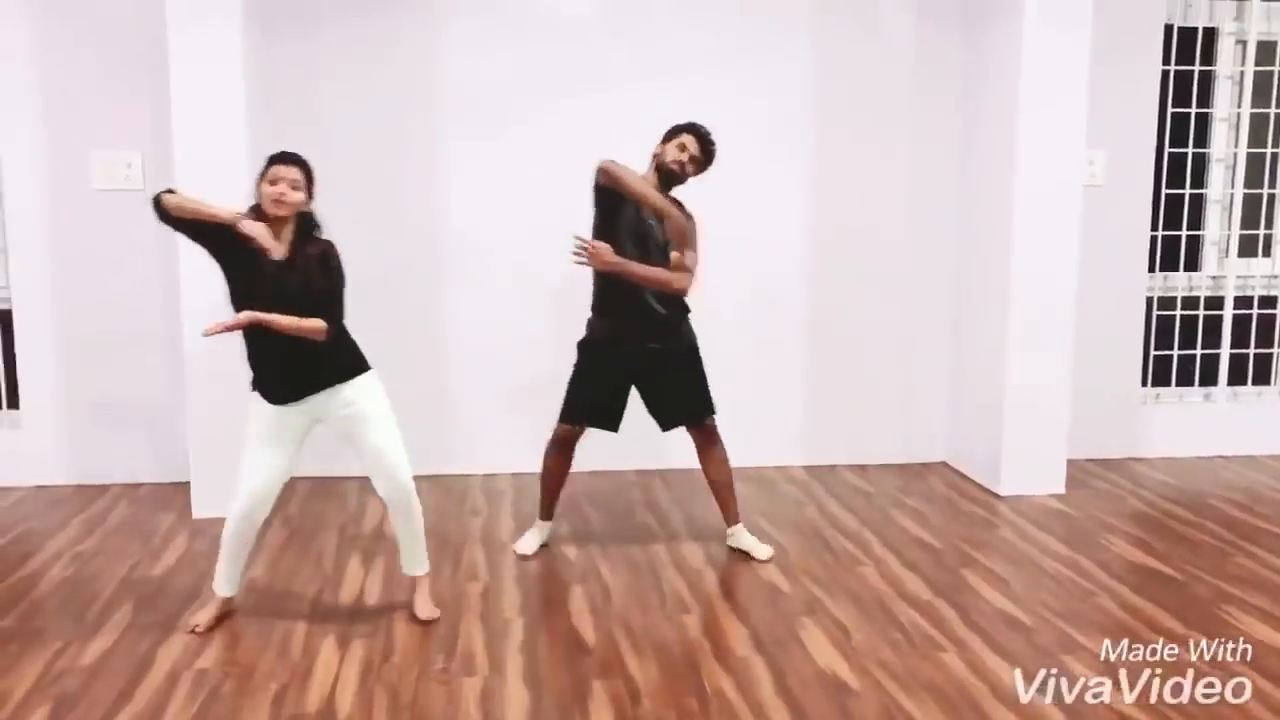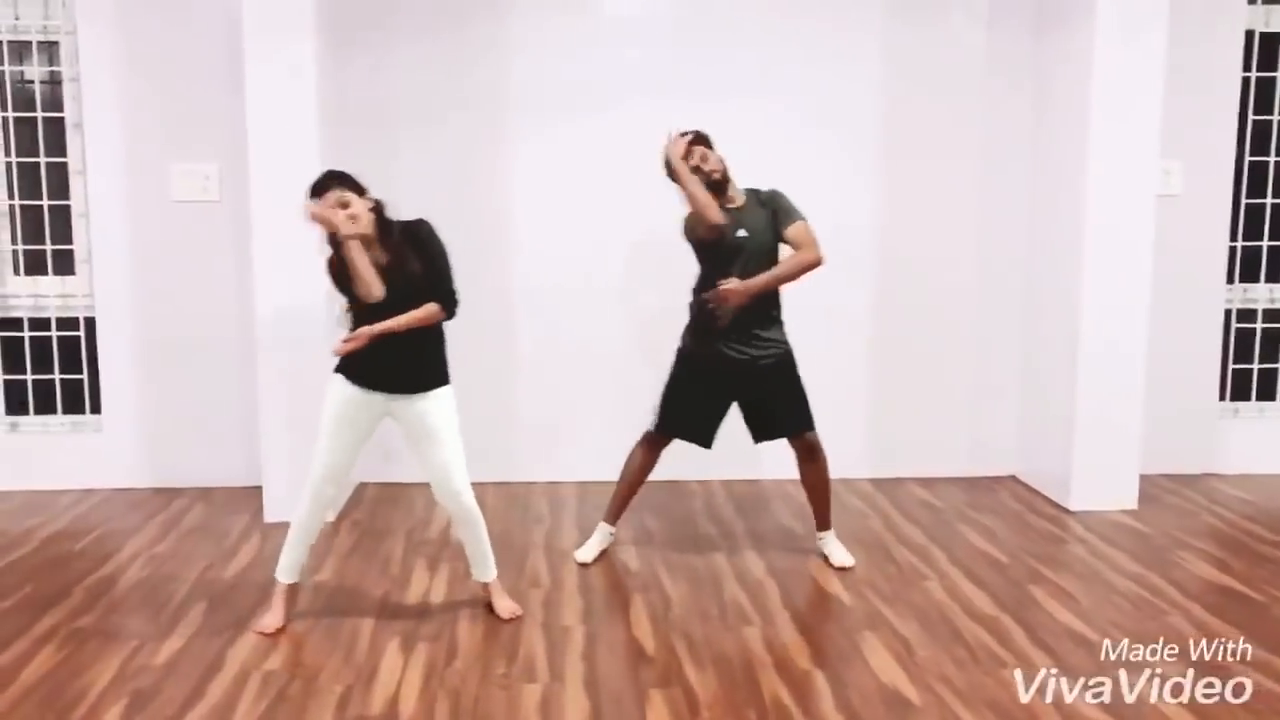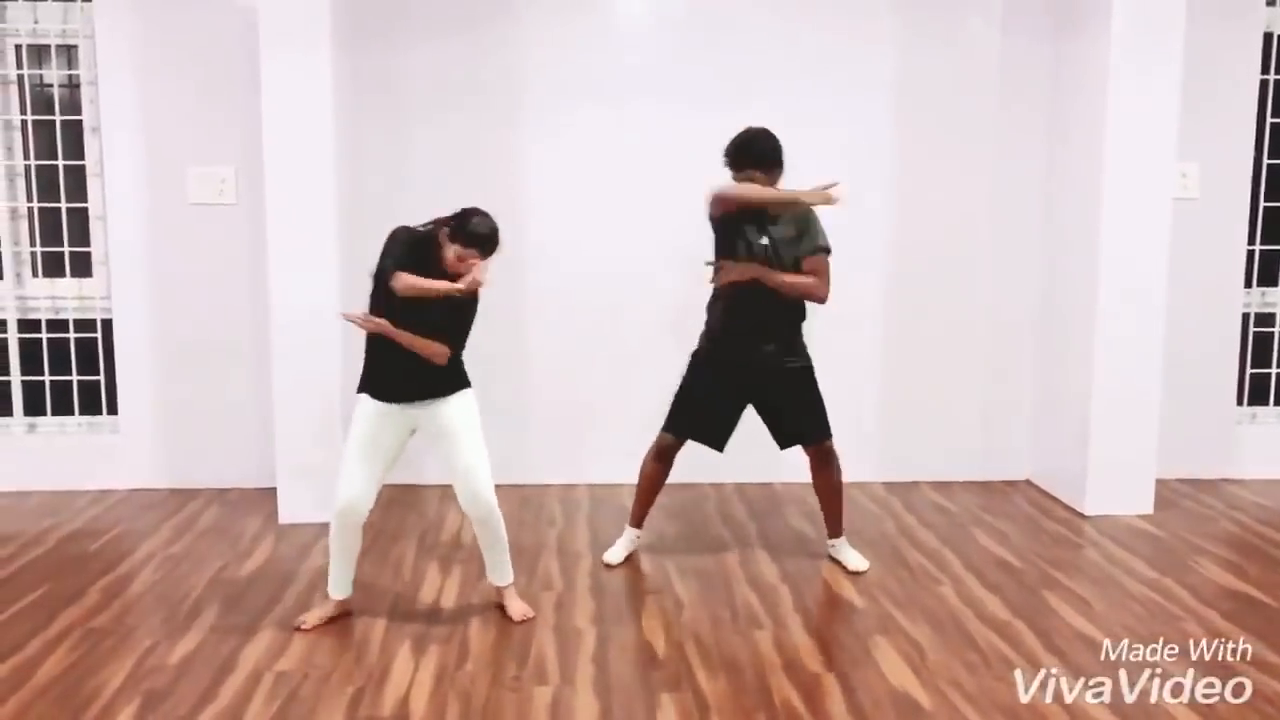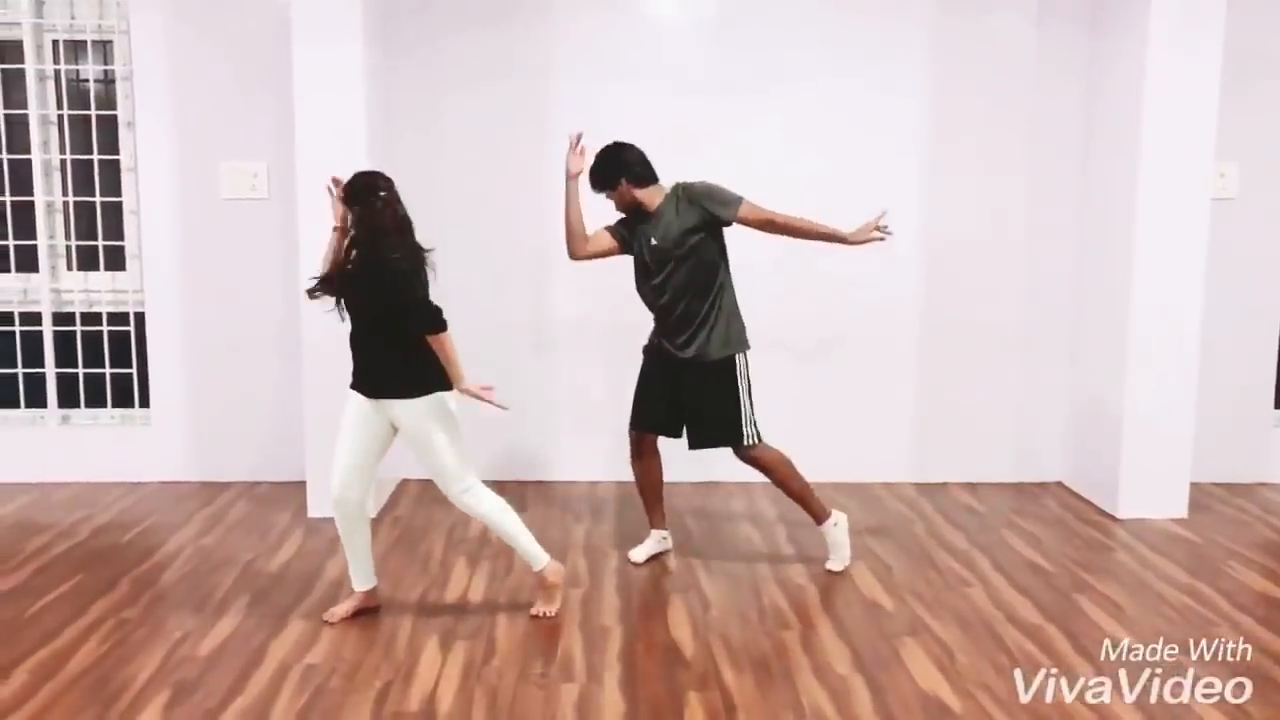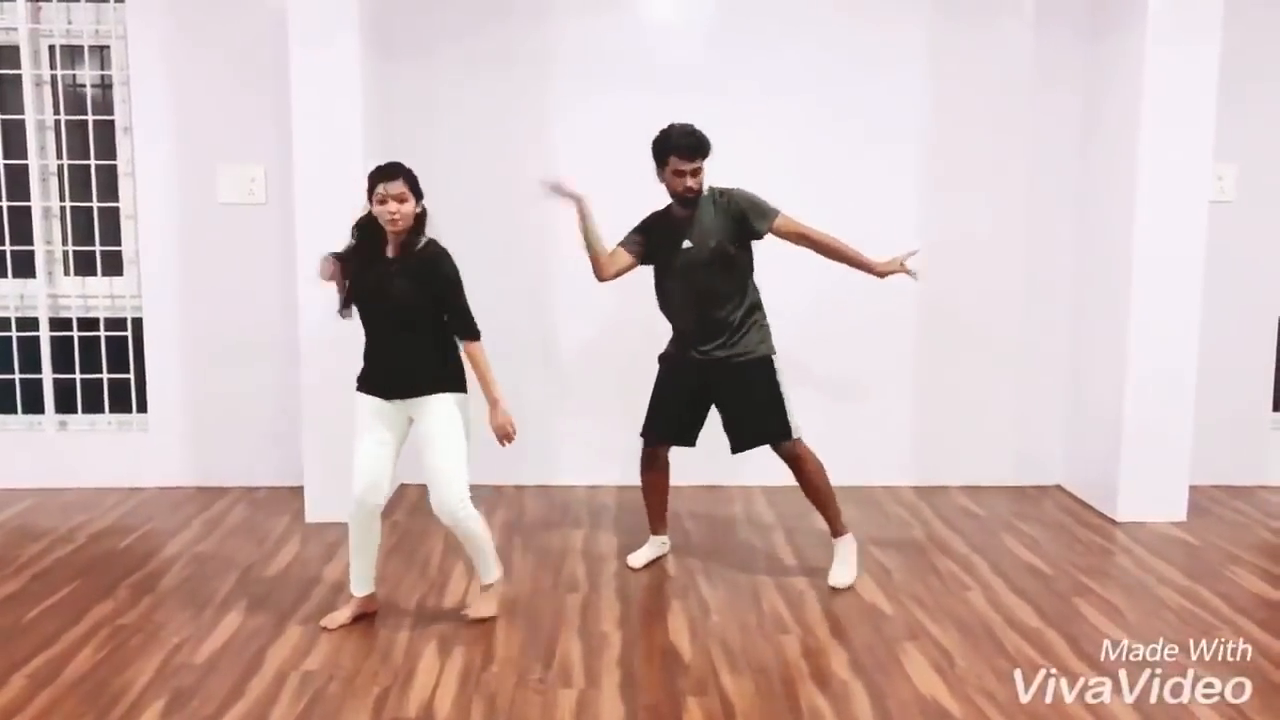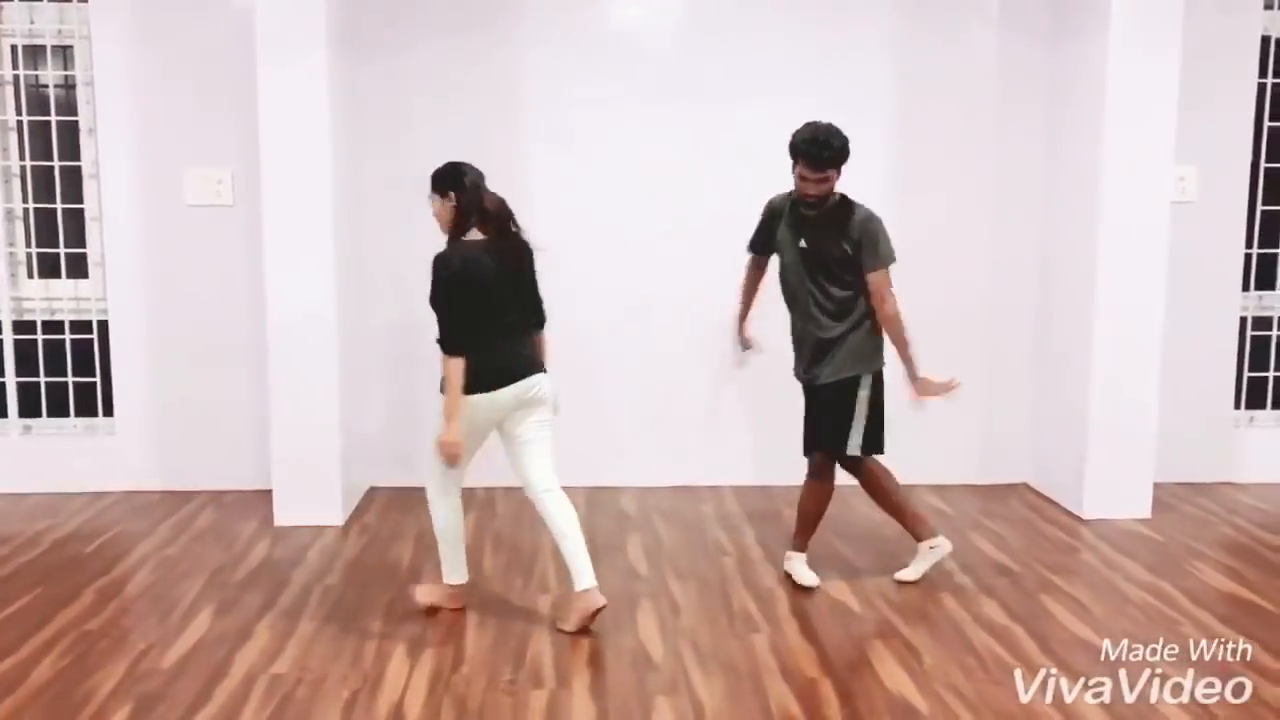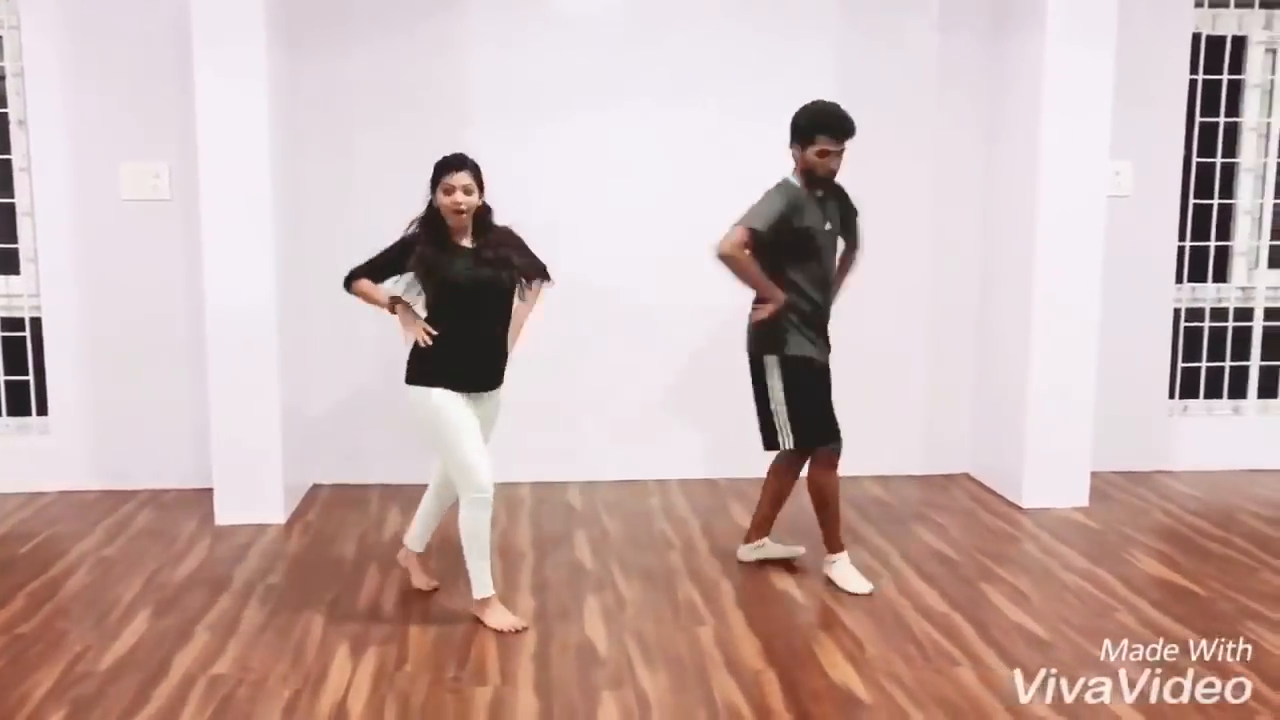
dt=0.7s
person 1, frame 1
left shoulder: (321, 253)
right shoulder: (231, 244)
left elbow: (325, 327)
right elbow: (165, 204)
left wrist: (255, 318)
right wrist: (240, 221)
left hip: (346, 383)
right hip: (278, 395)
left knee: (397, 481)
right knee: (250, 500)
left ankle: (419, 580)
right ankle: (222, 596)
person 1, frame 2
left shoulder: (417, 235)
right shoulder: (341, 262)
left elbow: (444, 305)
right elbow: (374, 300)
left wrist: (376, 330)
right wrist: (348, 238)
left hip: (423, 386)
right hip: (358, 384)
left knee: (455, 491)
right knee: (321, 485)
left ankle: (490, 583)
right ankle: (284, 590)
person 1, frame 3
left shoulder: (465, 290)
right shoulder: (403, 243)
left elbow: (445, 353)
right elbow: (397, 285)
left wrist: (390, 330)
right wrist: (457, 286)
left hip: (445, 397)
right hip: (381, 398)
left knee: (479, 497)
right knee: (348, 503)
left ankle: (504, 586)
right ankle: (337, 599)
person 1, frame 4
left shoulder: (392, 258)
right shoulder: (368, 256)
left elbow: (430, 321)
right elbow: (328, 284)
left wrist: (459, 381)
right wrist: (340, 231)
left hip: (416, 393)
right hip: (368, 392)
left knee: (464, 490)
right knee: (345, 493)
left ankle: (547, 571)
right ankle: (364, 590)
person 1, frame 5
left shoulder: (432, 258)
right shoulder: (365, 252)
left elbow: (465, 330)
right elbow: (354, 290)
left wrist: (495, 401)
right wrist: (334, 274)
left hip: (437, 392)
right hip: (378, 391)
left knee: (449, 500)
right knee: (366, 495)
left ankle: (491, 581)
right ankle: (361, 597)
person 1, frame 6
left shoulder: (451, 262)
right shoulder: (513, 247)
left elbow: (454, 343)
right elbow: (536, 317)
left wrist: (451, 420)
right wrist: (536, 369)
left hip: (483, 390)
right hip: (531, 381)
left knee: (444, 485)
right knee: (544, 486)
left ankle: (453, 586)
right ankle: (585, 590)
person 1, frame 7
left shoulder: (501, 240)
right shoulder: (421, 243)
left elbow: (538, 275)
right elbow: (357, 280)
left wrist: (515, 324)
right wrist: (403, 309)
left hip: (485, 381)
right hip: (435, 382)
left knee: (455, 475)
right knee: (478, 481)
left ankle: (411, 550)
right ankle: (485, 596)
person 2, frame 1
left shoulder: (683, 219)
right shoulder: (614, 191)
left elbow: (681, 283)
right elbow: (610, 170)
left wrist: (616, 262)
right wrist: (672, 218)
left hip: (668, 340)
right hip: (608, 336)
left knee: (705, 430)
right knee: (564, 433)
left ankle: (736, 529)
right ankle: (543, 525)
person 2, frame 2
left shoulder: (771, 202)
right shoulder: (699, 221)
left elbow: (811, 254)
right elbow: (715, 221)
left wrist: (751, 287)
right wrist: (677, 164)
left hip: (766, 348)
right hip: (708, 350)
left knee: (806, 441)
right knee: (656, 437)
left ankle: (825, 535)
right ankle: (606, 529)
person 2, frame 3
left shoulder: (803, 220)
right shoulder: (726, 209)
left elbow: (820, 290)
right elbow: (729, 195)
left wrist: (753, 272)
right wrist: (801, 196)
left hip: (782, 355)
right hip: (722, 353)
left knee: (821, 447)
right knee: (667, 441)
left ankle: (837, 541)
right ankle: (632, 533)
person 2, frame 4
left shoulder: (696, 198)
right shoulder: (632, 227)
left elbow: (768, 220)
right elbow: (578, 248)
left wrist: (846, 237)
right wrist: (572, 180)
left hip: (718, 349)
right hip: (666, 349)
left knee: (747, 447)
right knee: (640, 437)
left ankle: (828, 521)
right ankle: (659, 533)
person 2, frame 5
left shoulder: (731, 205)
right shoulder: (652, 229)
left elbow: (799, 233)
right elbow: (604, 270)
left wrist: (869, 264)
right wrist: (583, 211)
left hip: (745, 352)
right hip: (685, 355)
left knee: (788, 446)
right knee: (654, 444)
left ankle: (843, 538)
right ankle: (658, 537)
person 2, frame 6
left shoulder: (862, 223)
right shoulder: (779, 211)
left elbow: (884, 300)
right elbow: (757, 264)
left wrist: (912, 373)
right wrist: (743, 321)
left hip: (853, 362)
right hip: (813, 361)
left knee: (822, 459)
right knee: (856, 458)
left ankle: (797, 552)
right ankle: (929, 540)
person 2, frame 7
left shoulder: (836, 200)
right shoulder: (782, 201)
left elbow: (848, 248)
right elbow: (730, 246)
right wrist: (773, 294)
left hip: (810, 344)
right hip: (782, 347)
left knee: (801, 449)
right knee: (825, 449)
left ankle: (756, 539)
right ankle: (835, 556)
